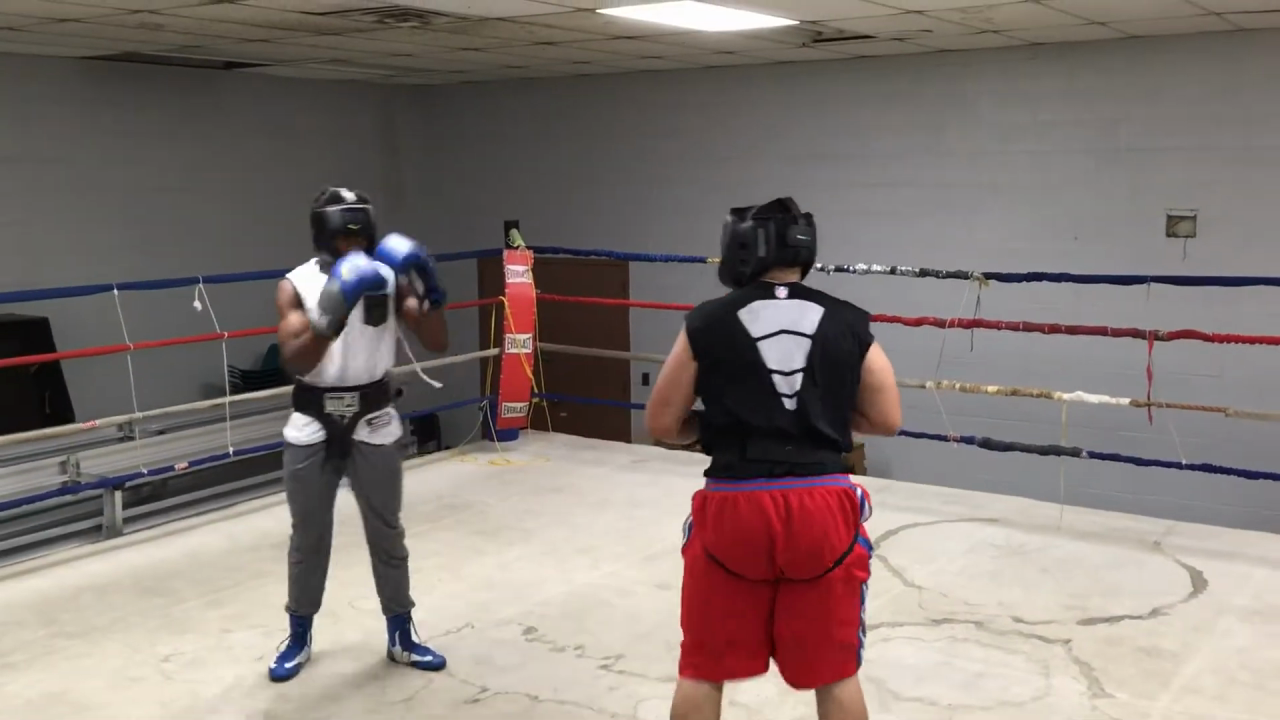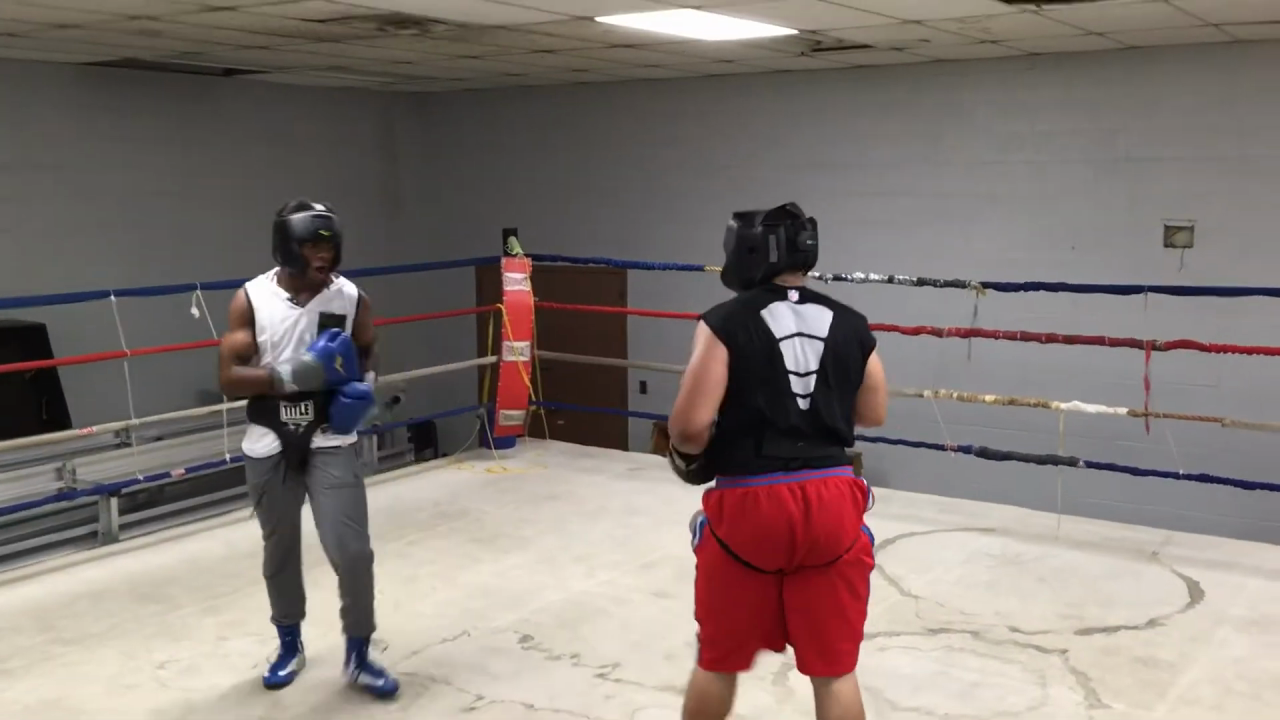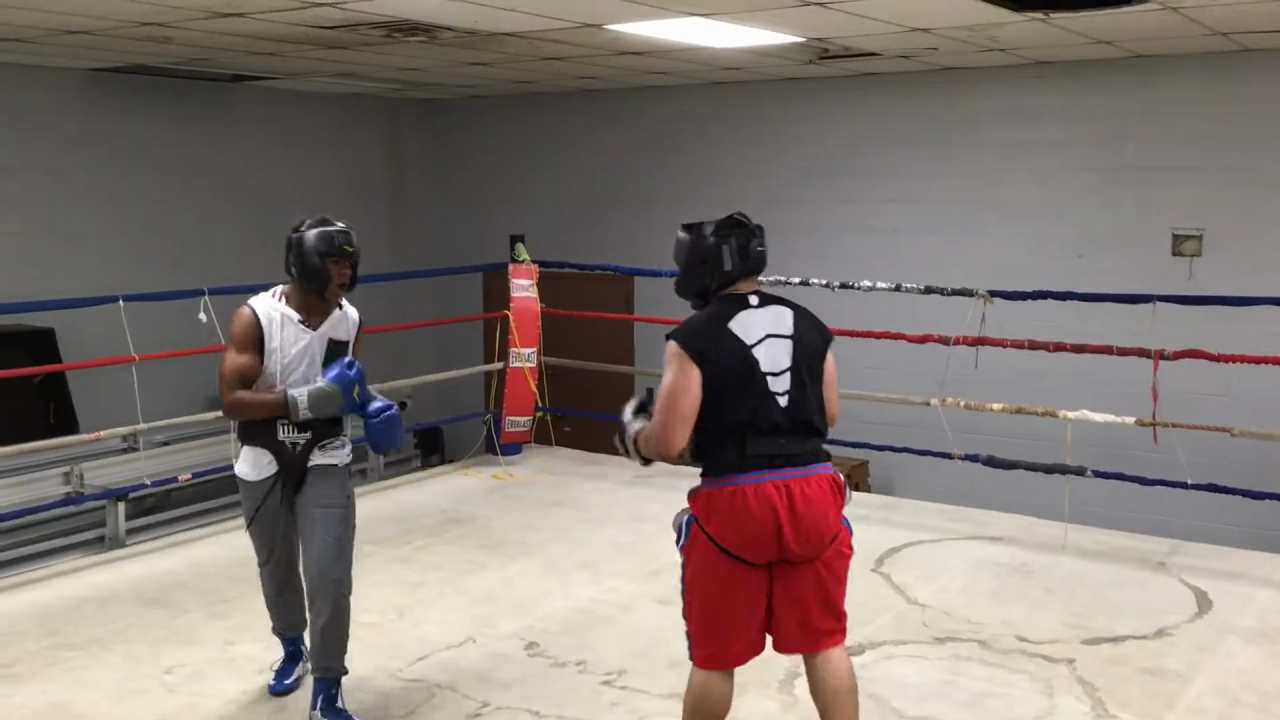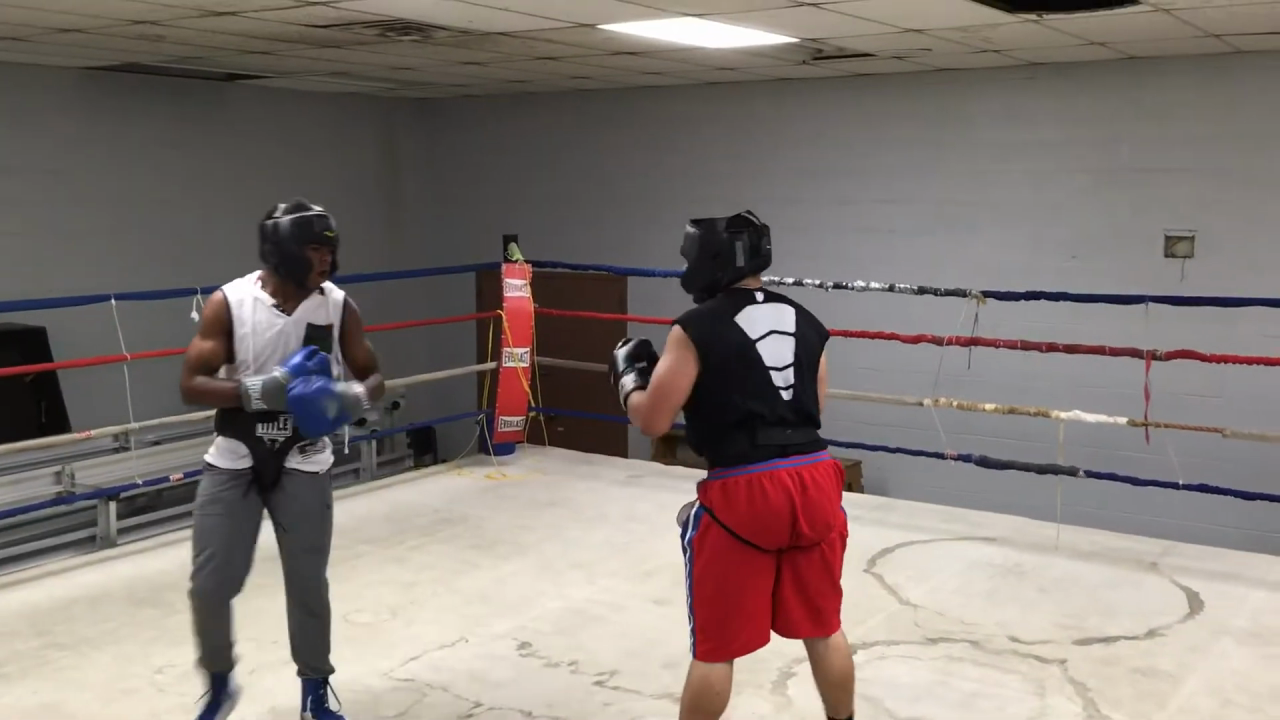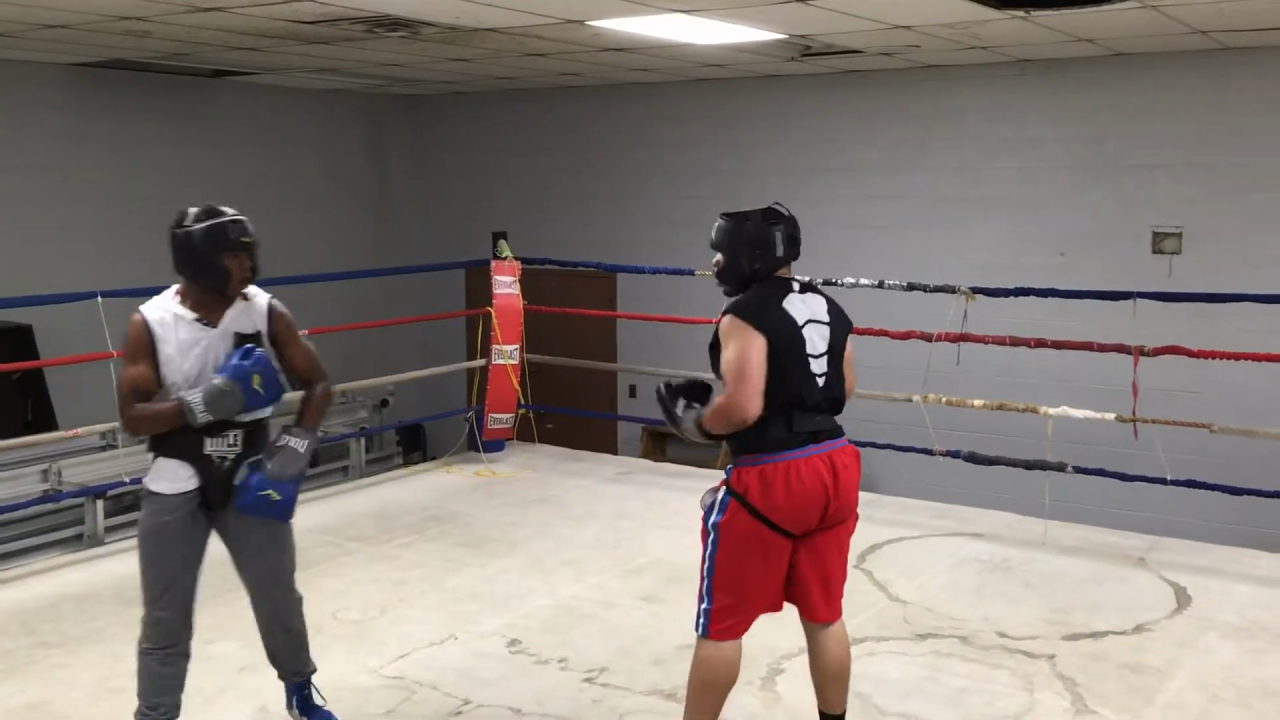
dt=0.3s
person 1, frame 1
left shoulder: (707, 323)
right shoulder: (849, 324)
left elbow: (661, 424)
right elbow: (887, 420)
left hip: (733, 511)
right hip: (823, 509)
left knee: (702, 671)
right knee: (834, 674)
person 1, frame 2
left shoulder: (725, 323)
right shoulder: (849, 325)
left elbow: (691, 424)
right elbow: (872, 416)
left wrist: (688, 452)
left hip: (748, 505)
right hip: (830, 502)
left knee: (719, 658)
right knee: (834, 667)
person 1, frame 3
left shoulder: (694, 339)
right shoulder: (808, 325)
left elbow: (669, 444)
left wrist: (634, 432)
left hip: (733, 505)
right hip: (812, 494)
left knee: (713, 658)
right knee: (824, 643)
person 1, frame 4
left shoulder: (699, 328)
right shoulder: (803, 321)
left elbow: (652, 418)
left wrist: (628, 379)
left hip: (742, 493)
right hip: (813, 482)
left knee: (715, 647)
right knee: (822, 626)
person 1, frame 5
left shoulder: (747, 315)
right shoulder: (829, 308)
left elbow: (742, 410)
left wrist: (691, 417)
left hip: (770, 480)
right hip: (832, 468)
left knee: (721, 625)
right knee: (824, 615)
person 2, frame 1
left shoulder: (391, 279)
right shoulder: (296, 285)
left elbow: (436, 342)
right elbow: (296, 361)
left wrist: (431, 290)
right wrist: (331, 312)
left hip: (373, 424)
right hip: (313, 426)
left knee: (386, 533)
right knee: (308, 535)
left ankle: (400, 636)
right ankle: (298, 637)
person 2, frame 2
left shoulder: (351, 296)
right shoulder: (252, 298)
left elbow: (367, 352)
right elbow: (230, 376)
left wrist: (363, 385)
right wrist: (292, 374)
left hip: (331, 437)
right hip: (269, 440)
left knee: (351, 551)
right knee: (280, 547)
left ankle: (359, 653)
right ankle: (290, 644)
person 2, frame 3
left shoulder: (350, 320)
right shoulder: (255, 316)
right elbow: (231, 399)
left wrist: (371, 405)
right wrist: (306, 399)
left hip: (324, 459)
right hip: (263, 461)
left knee: (330, 582)
right knee: (277, 571)
right ankle: (293, 651)
person 2, frame 4
left shoulder: (338, 306)
right shoulder: (228, 303)
left elbow: (374, 377)
right elbow: (191, 386)
left wrist: (347, 397)
right wrist: (261, 390)
left hip: (302, 459)
right hip: (233, 457)
left knee: (308, 584)
right knee: (210, 586)
person 2, frame 5
left shoulder: (266, 311)
right shoulder: (149, 323)
left elbow: (317, 385)
right elbow: (132, 418)
left wrist: (292, 453)
right wrist: (206, 401)
left hip: (251, 474)
right hip: (176, 482)
left knee: (278, 598)
right knee: (165, 618)
